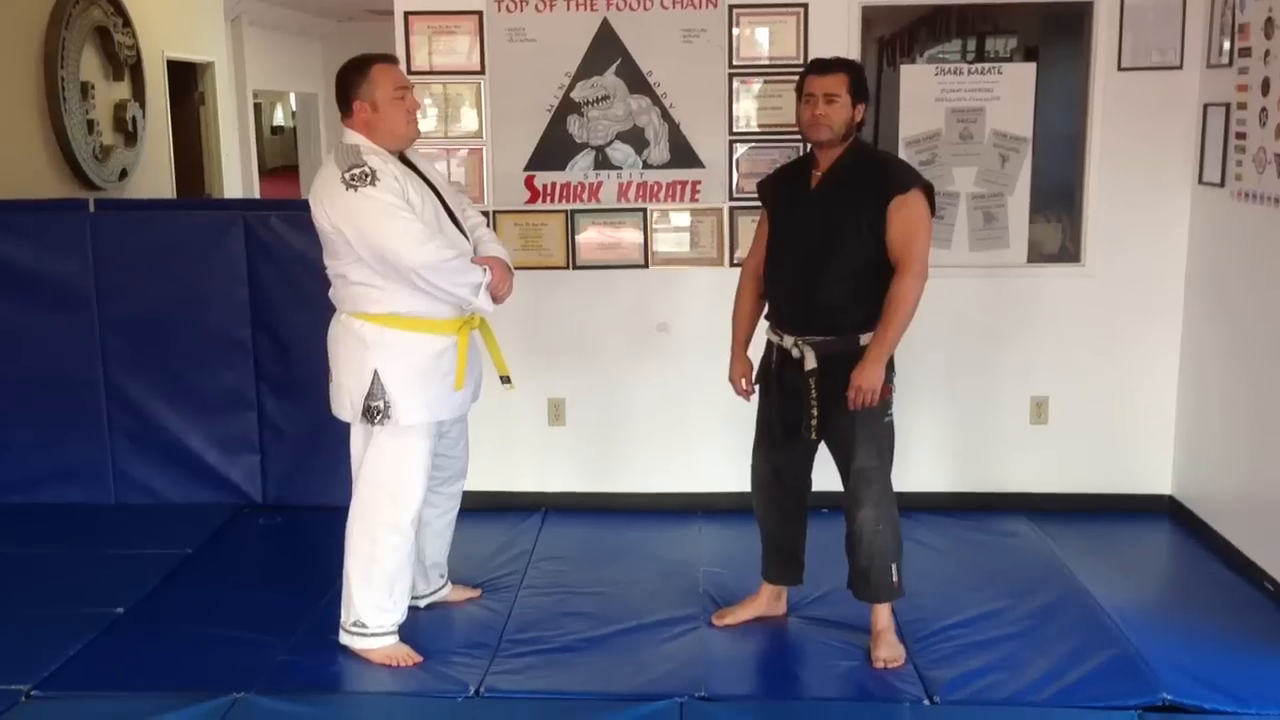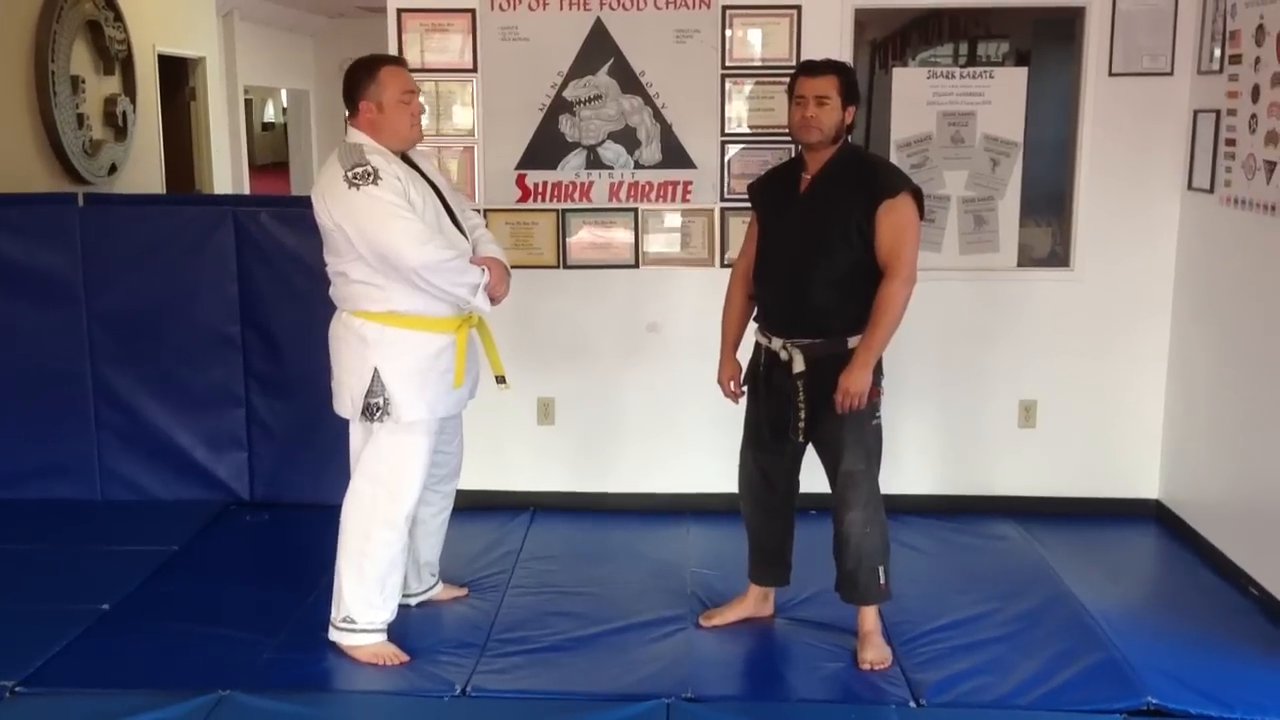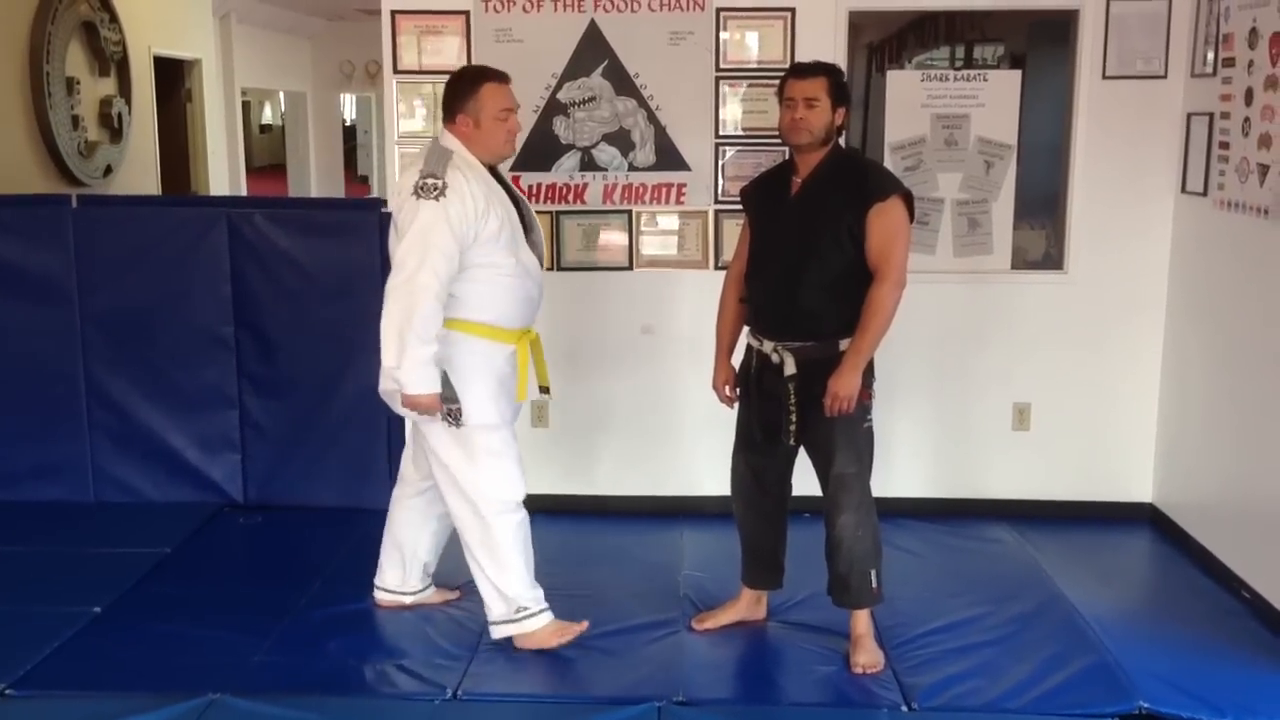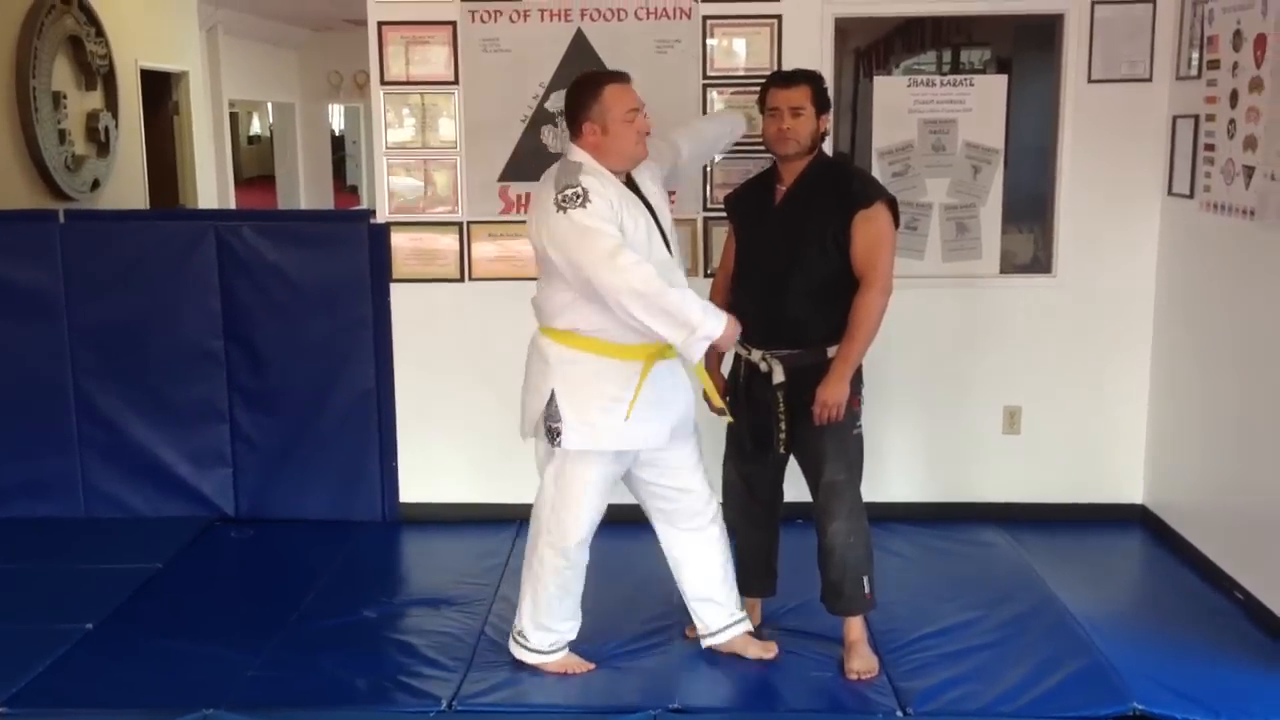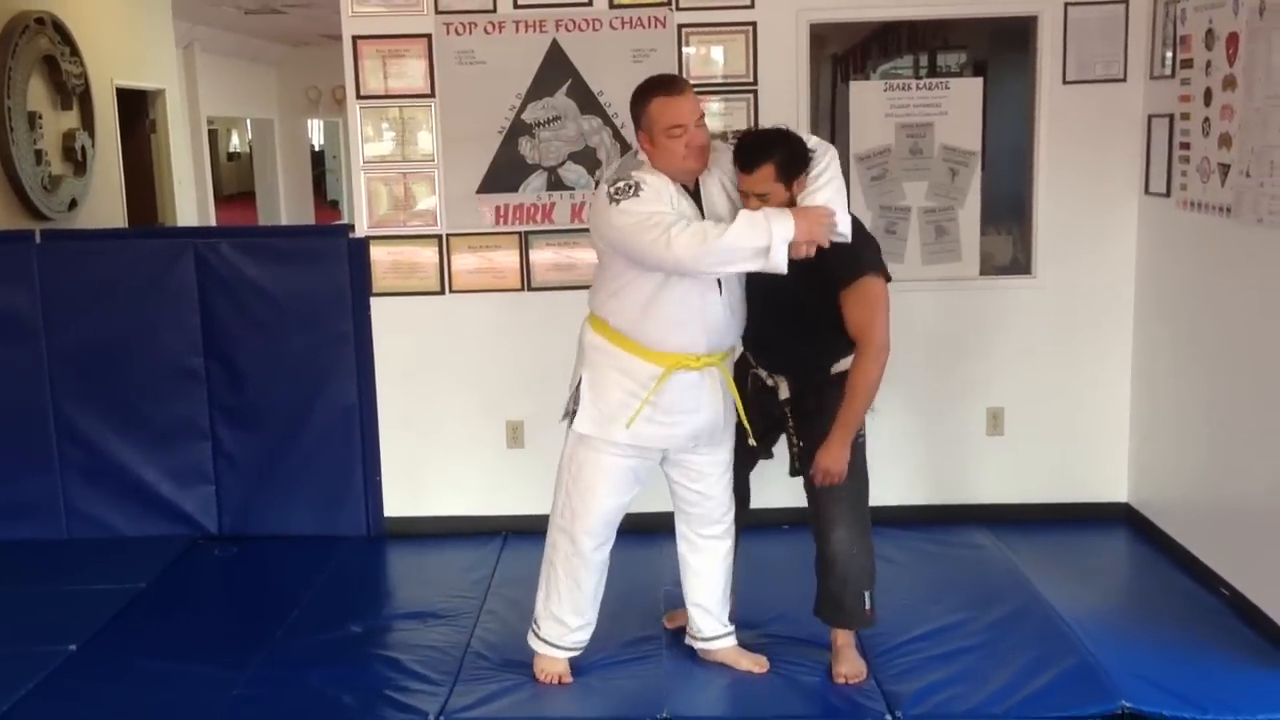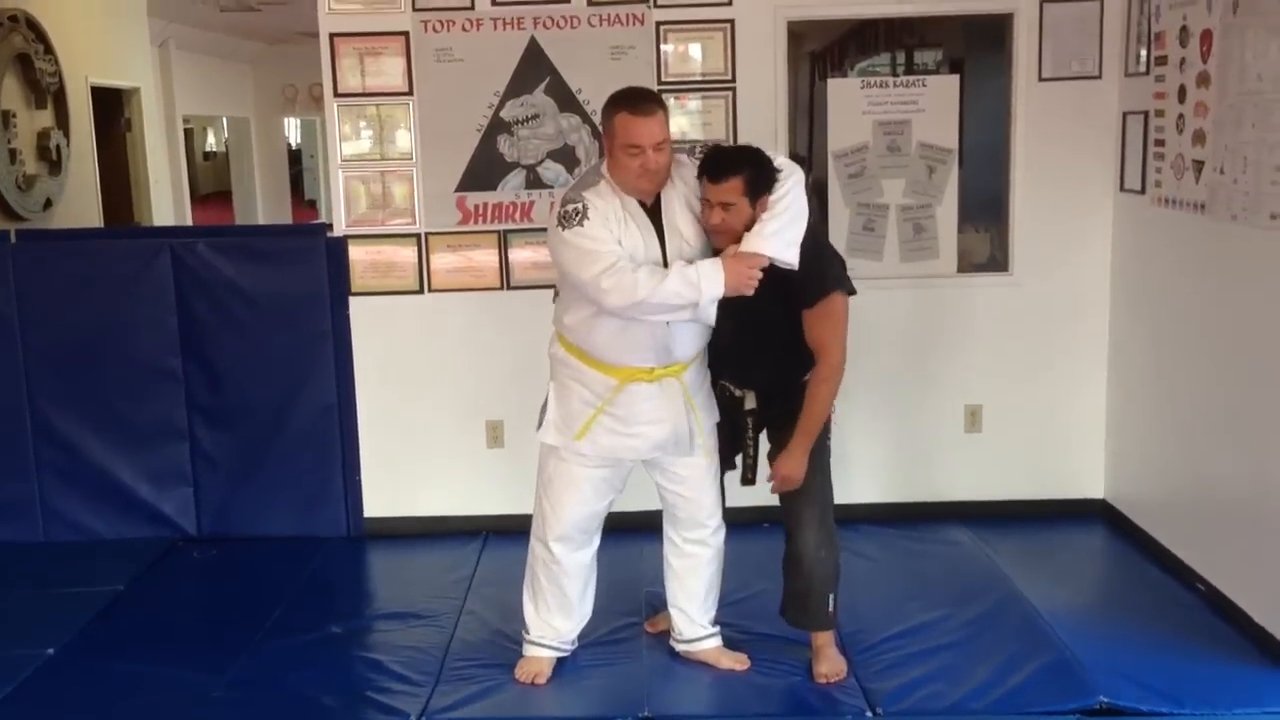
dt=0.7s
person 1, frame 1
left shoulder: (411, 164)
right shoulder: (349, 178)
left elbow: (468, 220)
right elbow: (419, 257)
left wrist: (495, 261)
right wrist: (484, 287)
left hip: (434, 351)
right hip: (391, 356)
left knee: (442, 476)
right knee: (391, 492)
left ankle: (427, 583)
right ankle: (368, 626)
person 1, frame 2
left shoulder: (411, 164)
right shoulder: (354, 177)
left elbow: (466, 221)
right elbow: (418, 256)
left wrist: (491, 261)
right wrist: (480, 287)
left hip: (432, 348)
right hip: (391, 354)
left knee: (436, 475)
right knee: (386, 488)
left ankle: (417, 582)
right ankle: (357, 622)
person 1, frame 3
left shoulder: (479, 174)
right shoulder: (440, 184)
right elbow: (416, 285)
right wrist: (416, 376)
left hip: (478, 358)
right hip: (453, 364)
left knee: (429, 476)
right knee: (491, 490)
left ankle: (399, 582)
right ankle: (522, 613)
person 1, frame 4
left shoulder: (634, 170)
right shoulder: (570, 196)
left elbow: (676, 148)
right elbow: (625, 280)
left wrist: (737, 121)
right wrist: (709, 324)
left hip: (650, 380)
right hip: (585, 384)
left knee: (691, 509)
right knee: (567, 524)
left ankle: (722, 624)
right ankle: (538, 642)
person 1, frame 5
left shoulder: (728, 161)
right shoulder: (625, 193)
right elbow: (687, 249)
left wrist: (814, 221)
right wrist: (785, 231)
left hip: (705, 383)
right hip: (625, 380)
left knee: (710, 516)
right knee: (586, 519)
left ankle: (712, 634)
right ankle: (555, 639)
person 1, frame 6
left shoulder: (697, 175)
right shoulder: (582, 210)
left elbow: (784, 179)
right elbow: (621, 289)
left wrist: (758, 250)
right wrist: (715, 279)
left hip: (681, 388)
right hip: (595, 392)
left knee: (699, 521)
right knee: (565, 526)
left ankle: (696, 635)
right ankle: (546, 641)
person 2, frame 1
left shoulder: (891, 181)
right shoulder: (781, 185)
left elbow: (910, 271)
right elbow: (756, 270)
left wrist: (876, 358)
right wrist: (739, 349)
left hip: (852, 361)
right hip: (785, 359)
left knee: (868, 492)
right knee: (775, 480)
left ankle: (882, 620)
right ankle: (773, 592)
person 2, frame 2
left shoulder: (881, 184)
right shoulder: (771, 187)
left elbow: (899, 275)
right elbow: (745, 273)
left wrist: (864, 362)
right wrist: (728, 351)
left hip: (841, 364)
right hip: (774, 362)
left knee: (856, 495)
right knee: (762, 481)
left ankle: (869, 622)
right ankle: (760, 594)
person 2, frame 3
left shoulder: (871, 186)
right shoulder: (764, 189)
left elbow: (888, 279)
right elbow: (739, 276)
left wrist: (853, 366)
right wrist: (723, 356)
left hip: (832, 366)
right hip: (765, 364)
left knee: (847, 499)
right knee: (755, 485)
left ankle: (861, 626)
right ankle: (753, 597)
person 2, frame 4
left shoulder: (856, 193)
right shoulder: (747, 198)
left elbow: (875, 286)
right elbow: (725, 284)
left wrist: (841, 374)
right wrist: (712, 363)
left hip: (819, 373)
right hip: (753, 372)
left knee: (837, 505)
right knee: (747, 494)
left ankle: (854, 632)
right ankle: (748, 606)
person 2, frame 5
left shoulder: (846, 245)
left elbow: (873, 347)
left wrist: (840, 439)
left hip: (825, 386)
right hip: (755, 377)
left knee: (839, 513)
left ankle: (843, 637)
person 2, frame 6
left shoulder: (809, 256)
right shoulder: (700, 238)
left elbow: (829, 361)
left wrist: (799, 448)
left hip: (794, 395)
right hip: (722, 388)
left knee: (807, 514)
left ankle: (822, 636)
